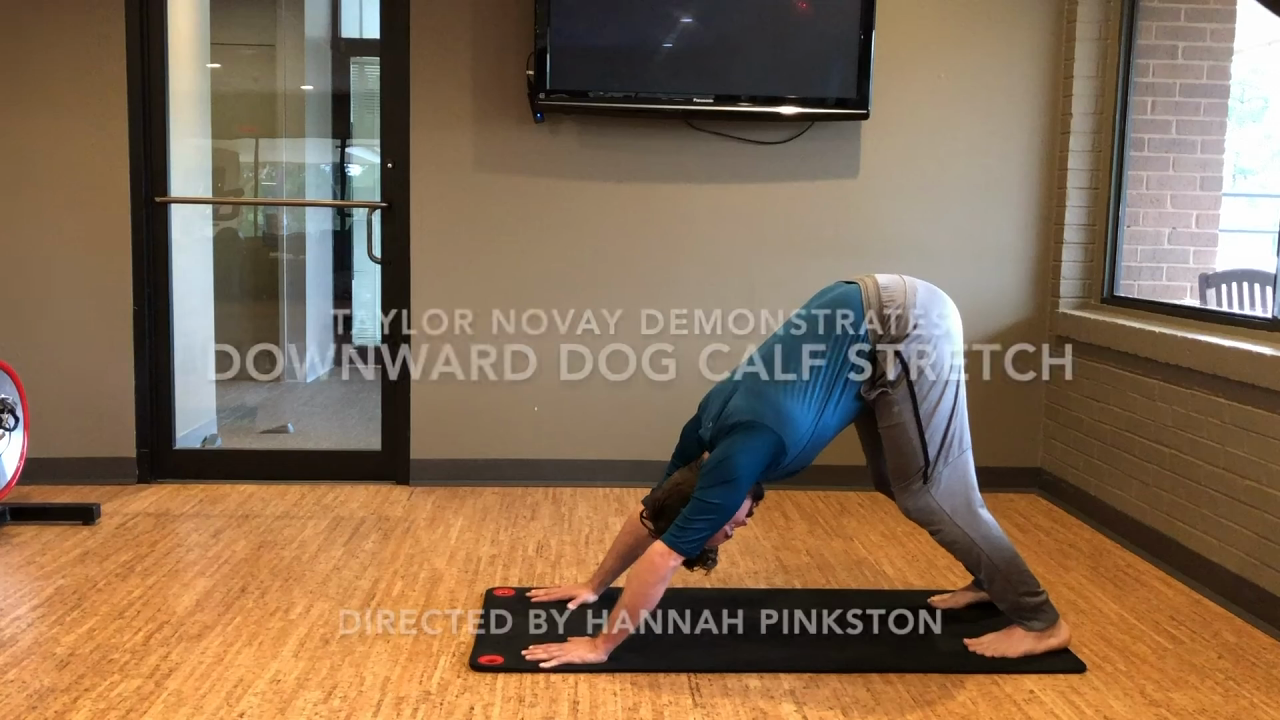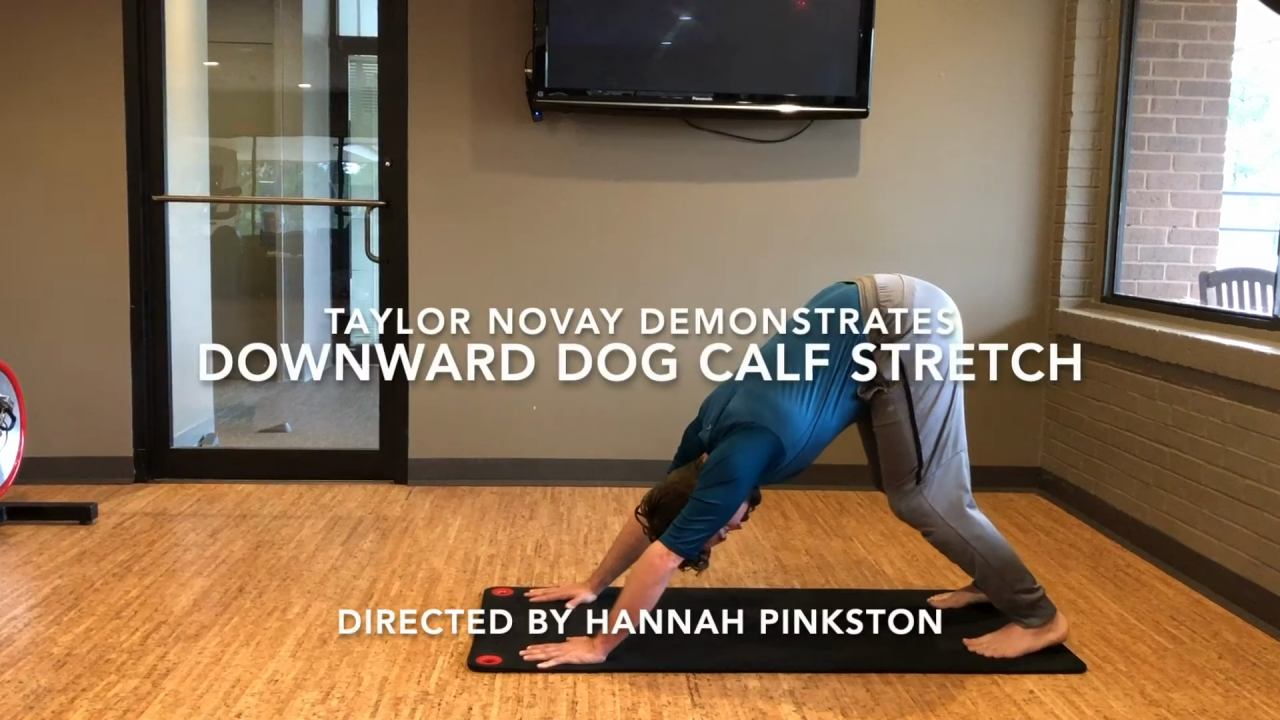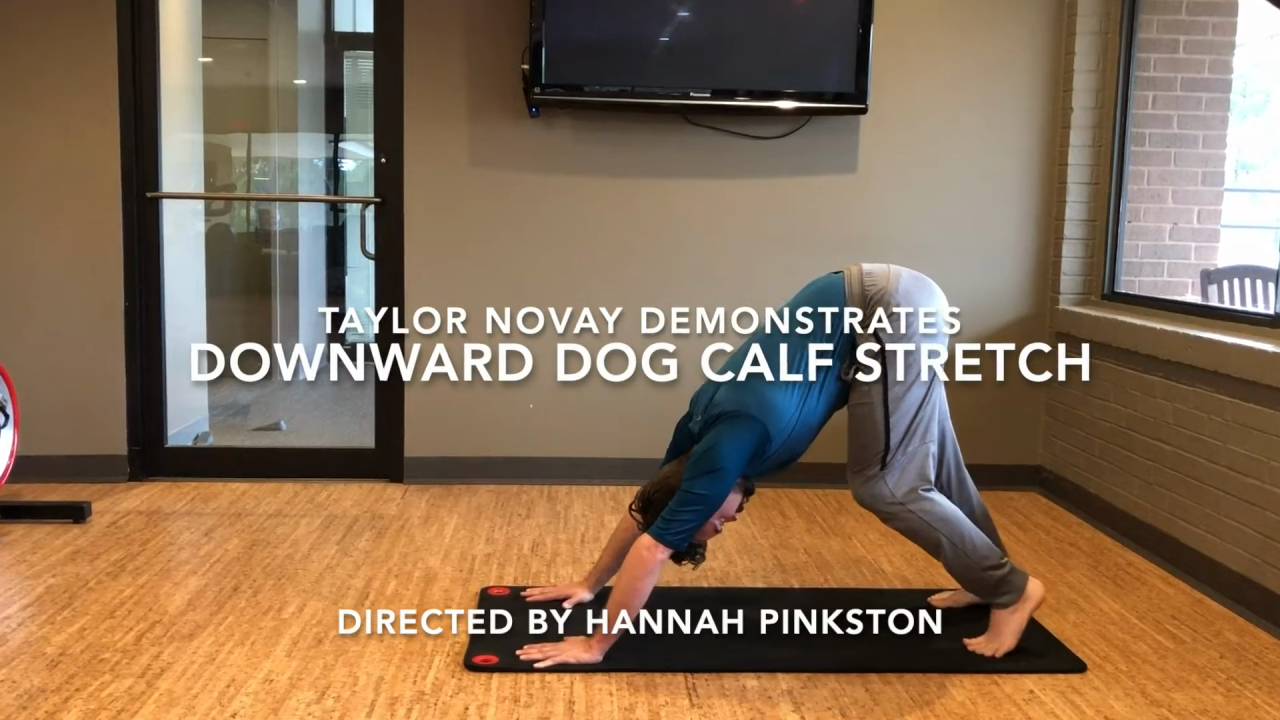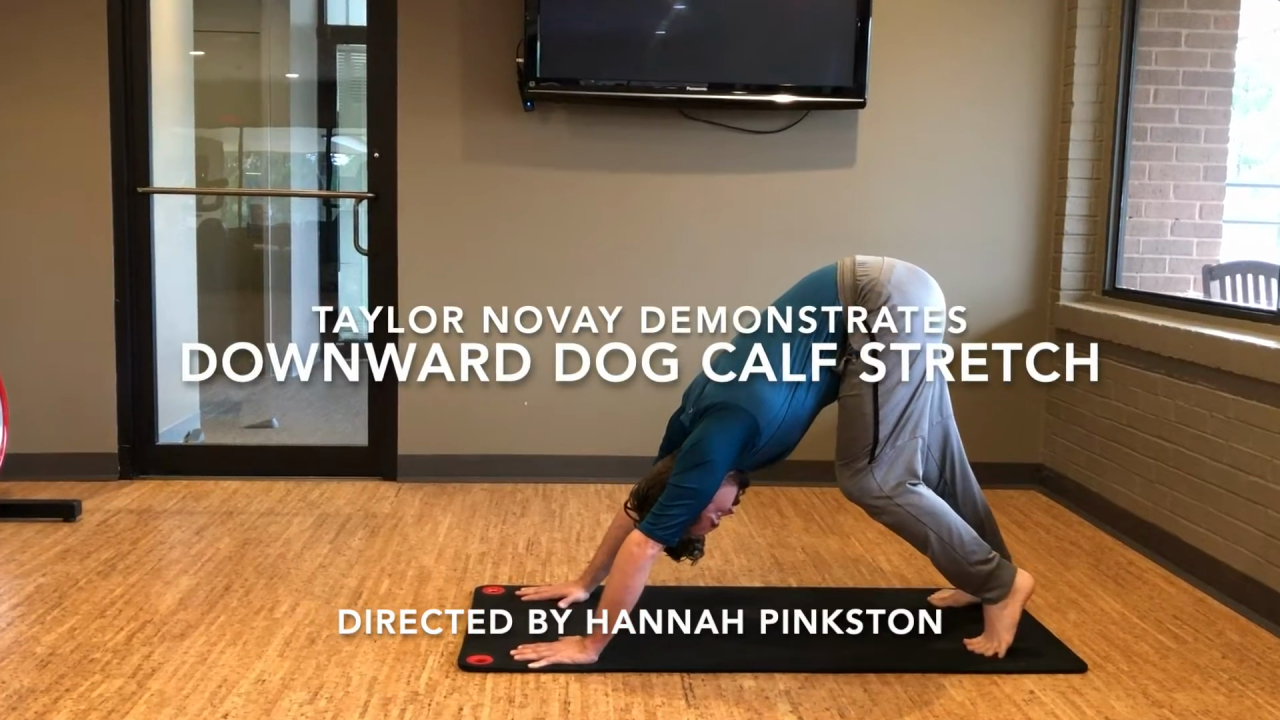
dt=0.7s
person 1, frame 1
left shoulder: (738, 458)
right shoulder: (706, 430)
left elbow: (663, 556)
right elbow: (652, 511)
left wrist: (601, 646)
right wrist: (595, 585)
left hip: (907, 325)
right hip: (877, 315)
left knee: (928, 494)
right knee: (894, 480)
left ankle: (1039, 620)
right ankle: (990, 580)
person 1, frame 2
left shoulder: (737, 458)
right shoulder: (708, 432)
left elbow: (661, 557)
right elbow: (651, 512)
left wrist: (599, 646)
right wrist: (593, 585)
left hip: (904, 325)
right hip: (881, 314)
left knee: (921, 496)
right knee: (899, 479)
left ankle: (1036, 616)
right ankle: (993, 580)
person 1, frame 3
left shoulder: (725, 450)
right shoulder: (700, 426)
left elbow: (652, 549)
right elbow: (644, 508)
left wrist: (596, 645)
right wrist: (589, 584)
left hip: (892, 311)
right hip: (890, 306)
left knee: (886, 485)
right knee: (932, 467)
left ankle: (1012, 590)
right ankle: (986, 579)
person 1, frame 4
left shoulder: (714, 445)
right shoulder: (694, 423)
left elbow: (642, 544)
right elbow: (638, 505)
left wrist: (590, 645)
right wrist: (584, 584)
left hip: (886, 301)
right hip: (889, 297)
left knee: (874, 479)
right knee: (934, 463)
left ankle: (1001, 584)
right ankle: (985, 573)
